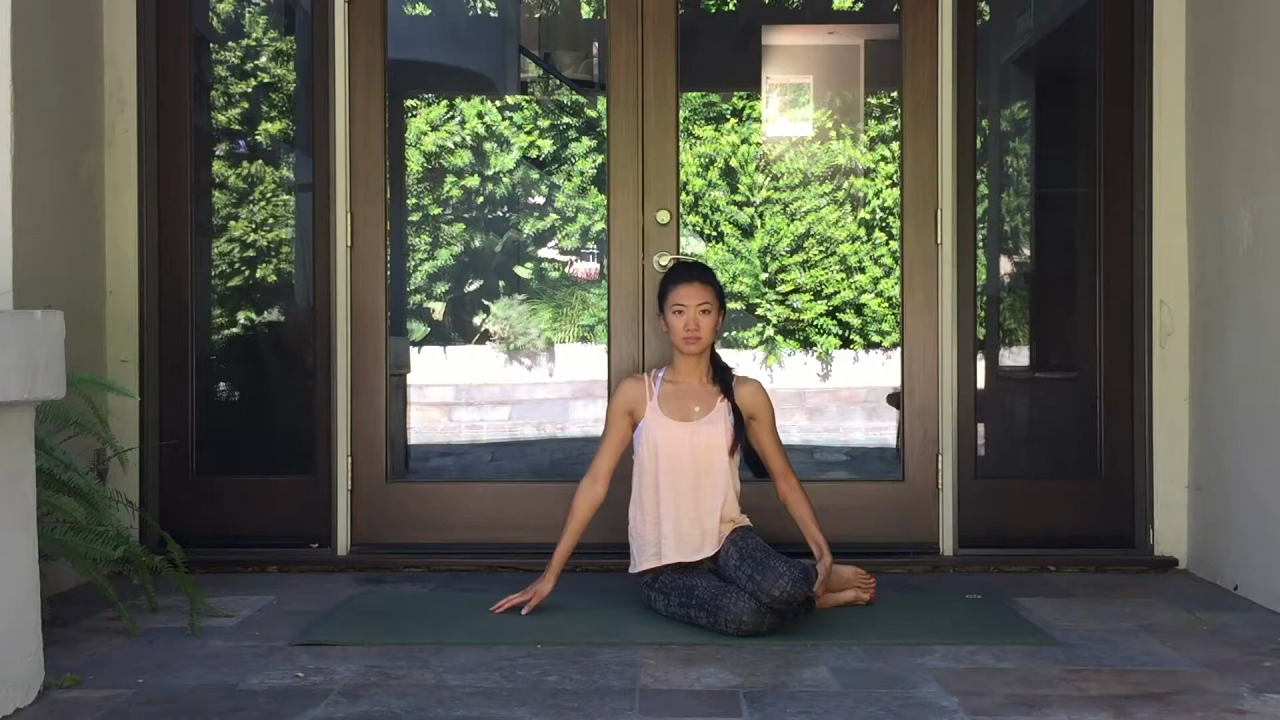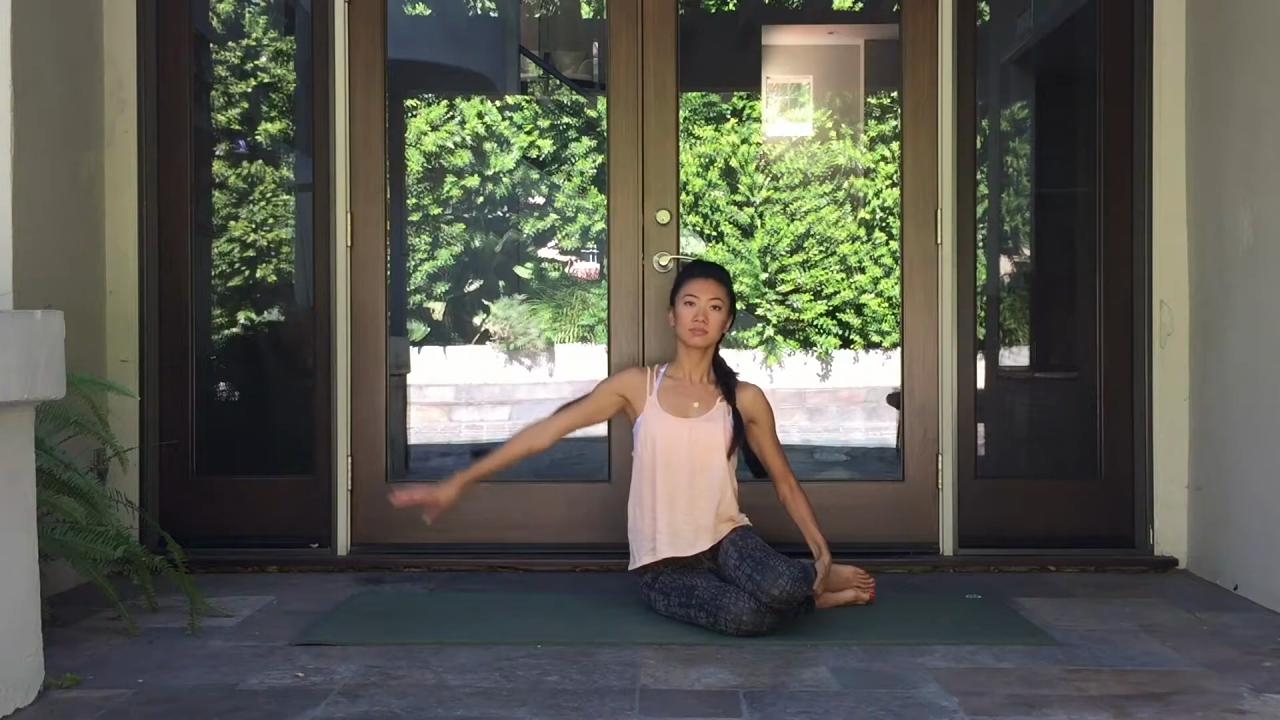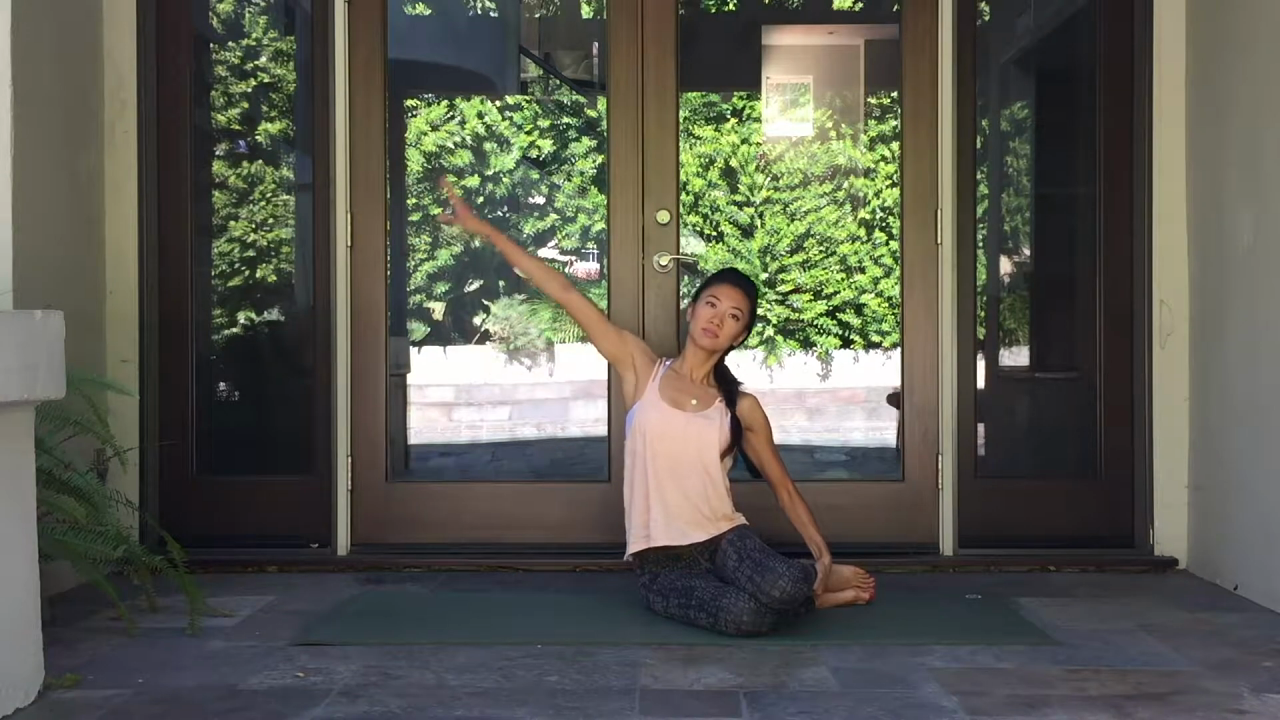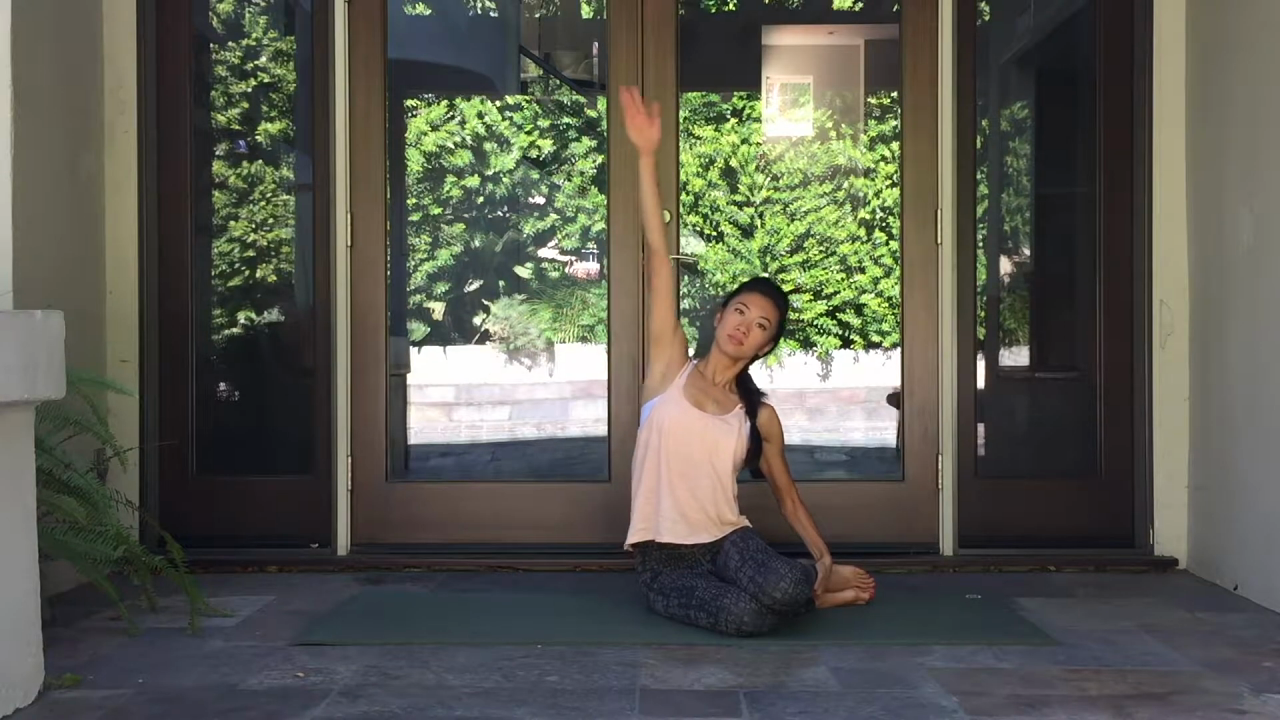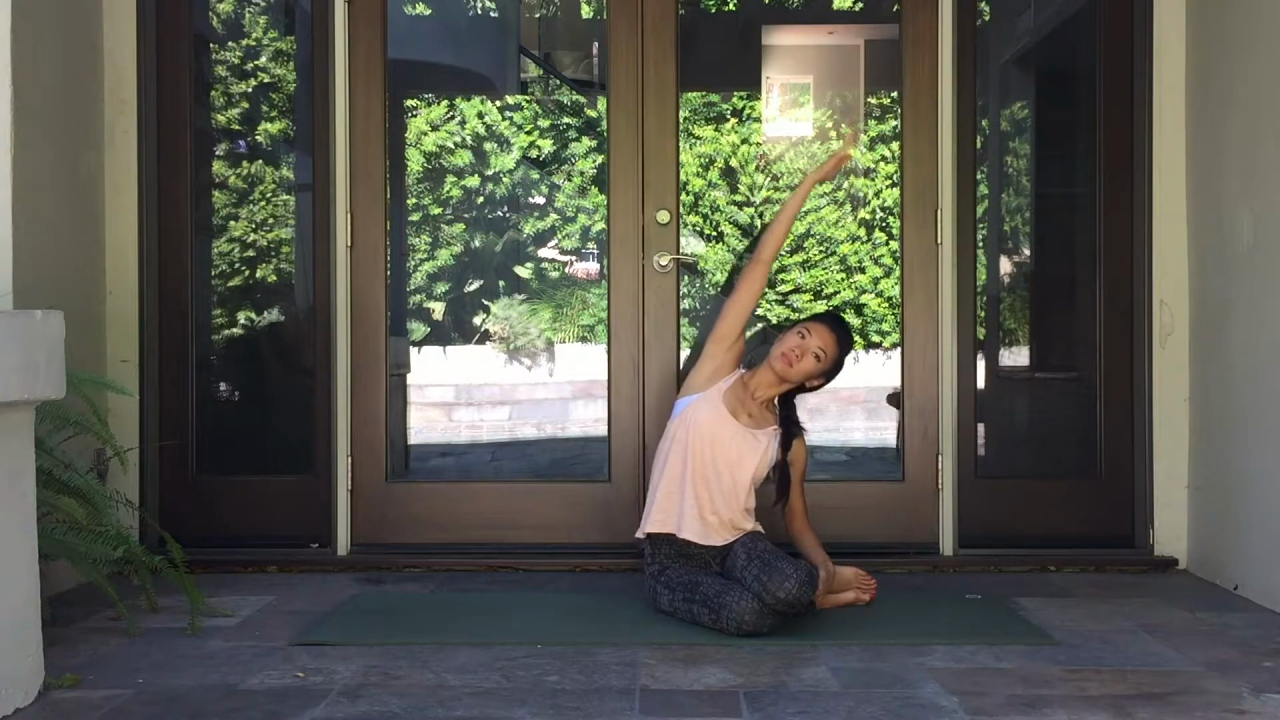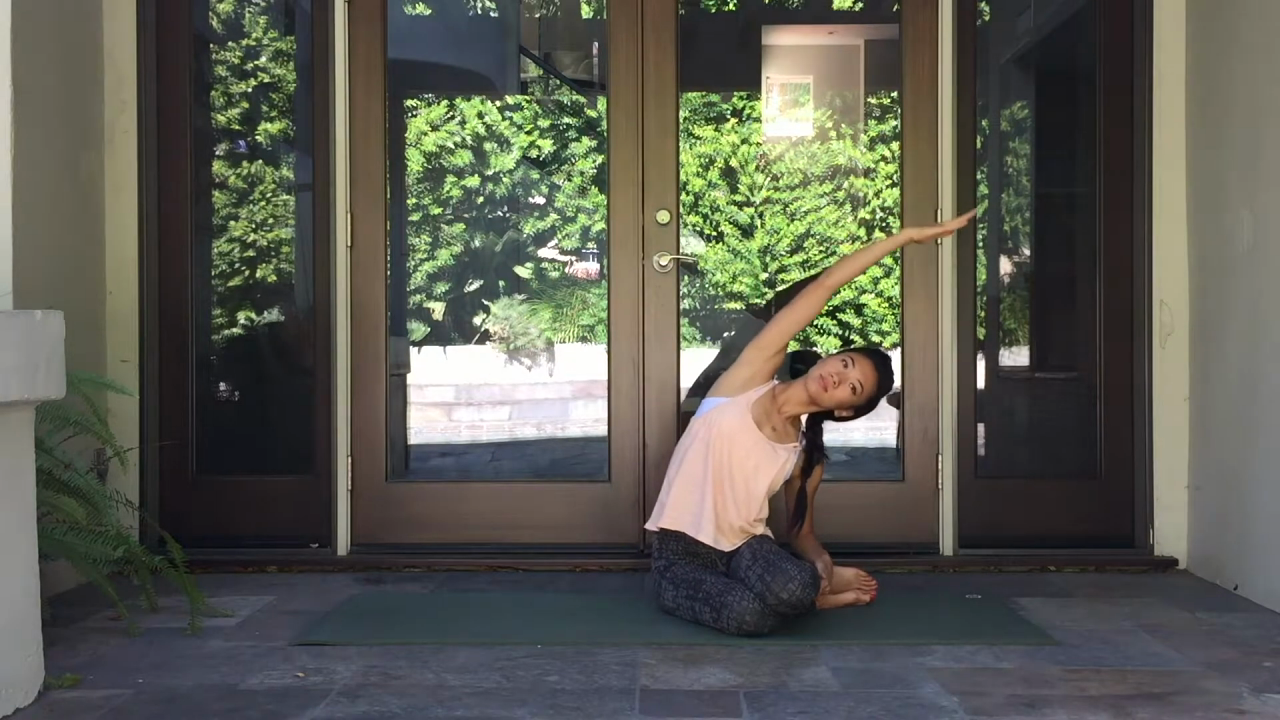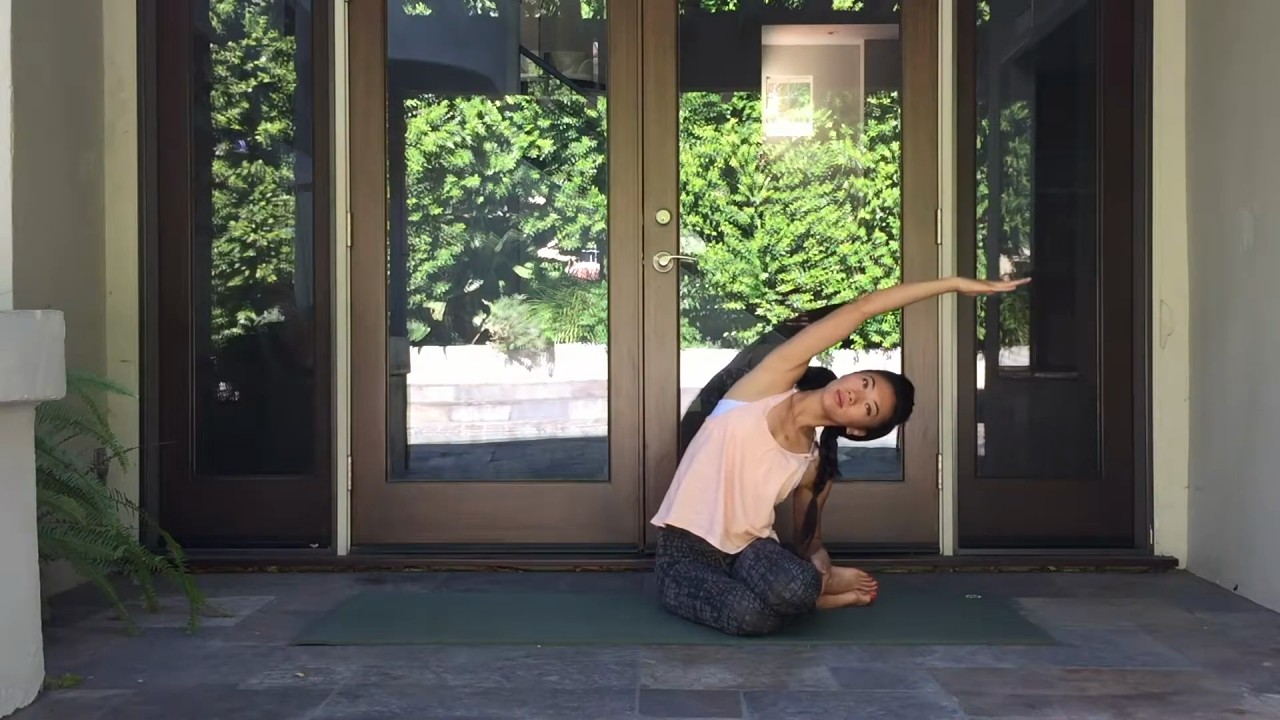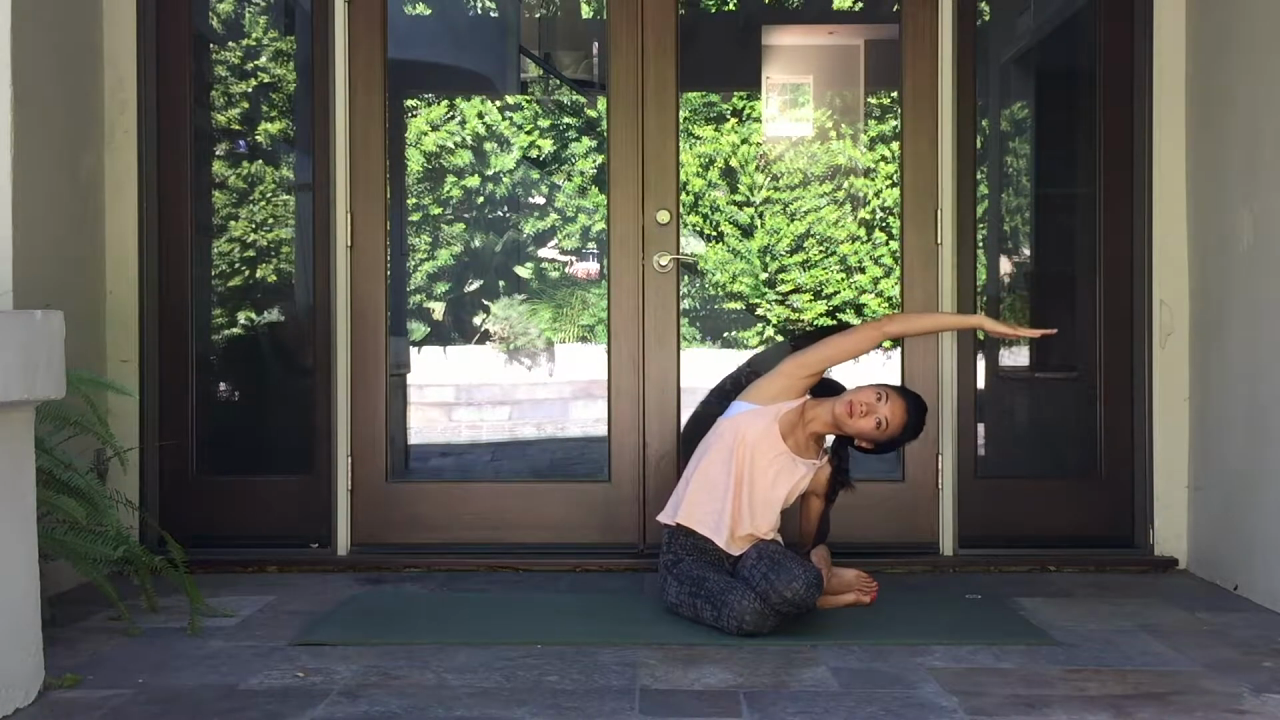
dt=0.5s
person 1, frame 1
left shoulder: (746, 394)
right shoulder: (635, 393)
left elbow: (784, 479)
right elbow: (595, 482)
left wrist: (824, 553)
right wrist: (551, 573)
left hip: (728, 542)
right hip: (663, 568)
left knee: (783, 588)
right knee: (744, 616)
left ankle: (817, 579)
right ankle: (817, 593)
person 1, frame 2
left shoulder: (746, 399)
right shoulder: (638, 385)
left elbow: (785, 481)
right elbow: (547, 430)
left wrist: (823, 552)
right wrist: (460, 482)
left hip: (726, 540)
right hip: (663, 565)
left knee: (783, 585)
right knee: (746, 614)
left ankle: (817, 576)
right ankle: (812, 590)
person 1, frame 3
left shoulder: (742, 408)
right shoulder: (640, 369)
left elbow: (782, 485)
right elbow: (570, 297)
left wrist: (823, 556)
right wrist: (485, 230)
left hip: (725, 540)
right hip: (662, 562)
left knee: (784, 588)
right knee: (744, 616)
left ankle: (817, 578)
right ankle: (810, 590)
person 1, frame 4
left shoulder: (760, 417)
right shoulder: (670, 365)
left elbow: (786, 496)
right elbow: (658, 255)
left wrist: (824, 559)
right wrist: (646, 156)
left hip: (726, 540)
right hip: (663, 557)
left knee: (784, 588)
right knee: (744, 617)
left ankle: (816, 582)
right ankle: (810, 591)
person 1, frame 5
left shoulder: (789, 443)
right shoulder: (719, 368)
left elbow: (797, 521)
right elbow: (760, 264)
left wrist: (826, 568)
right wrist: (809, 182)
left hip: (737, 543)
right hip: (673, 554)
left knee: (791, 586)
right knee: (747, 615)
left ankle: (817, 585)
right ankle: (815, 592)
person 1, frame 6
left shoulder: (805, 458)
right shoulder: (754, 374)
left elbow: (802, 533)
right elbow: (823, 287)
left wrist: (822, 565)
right wrist: (908, 235)
left hip: (744, 546)
right hip: (679, 549)
left knee: (794, 588)
right knee: (749, 615)
left ankle: (816, 585)
right ankle: (815, 592)
person 1, frame 7
left shoulder: (815, 466)
right shoulder: (772, 382)
left elbow: (809, 539)
right elbow: (858, 311)
left wrist: (820, 565)
right wrist: (954, 284)
left hip: (748, 549)
right hip: (685, 548)
left knee: (797, 589)
right knee: (749, 615)
right ankle: (817, 591)
person 1, frame 8
right shoulder: (787, 385)
left elbow: (810, 538)
right elbow: (881, 329)
left wrist: (818, 557)
right wrist: (979, 322)
left hip: (751, 550)
right hip: (689, 548)
left knee: (799, 586)
right knee: (749, 616)
right ankle: (820, 590)
